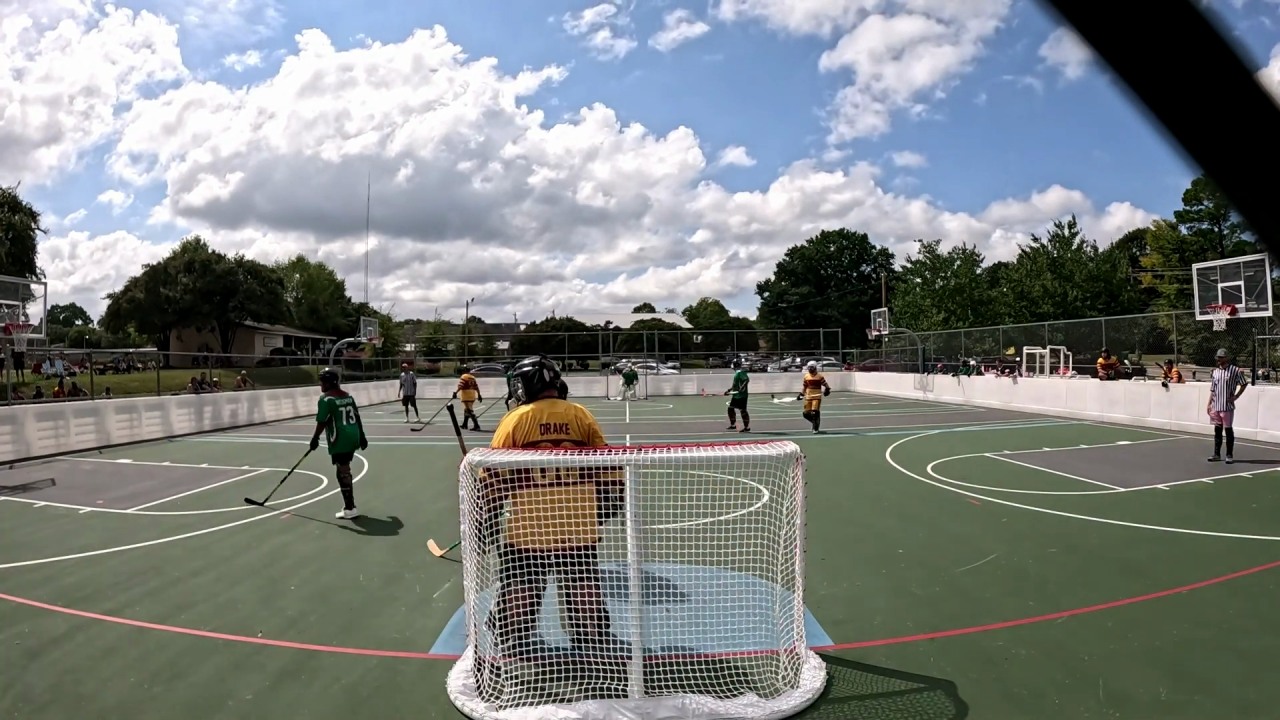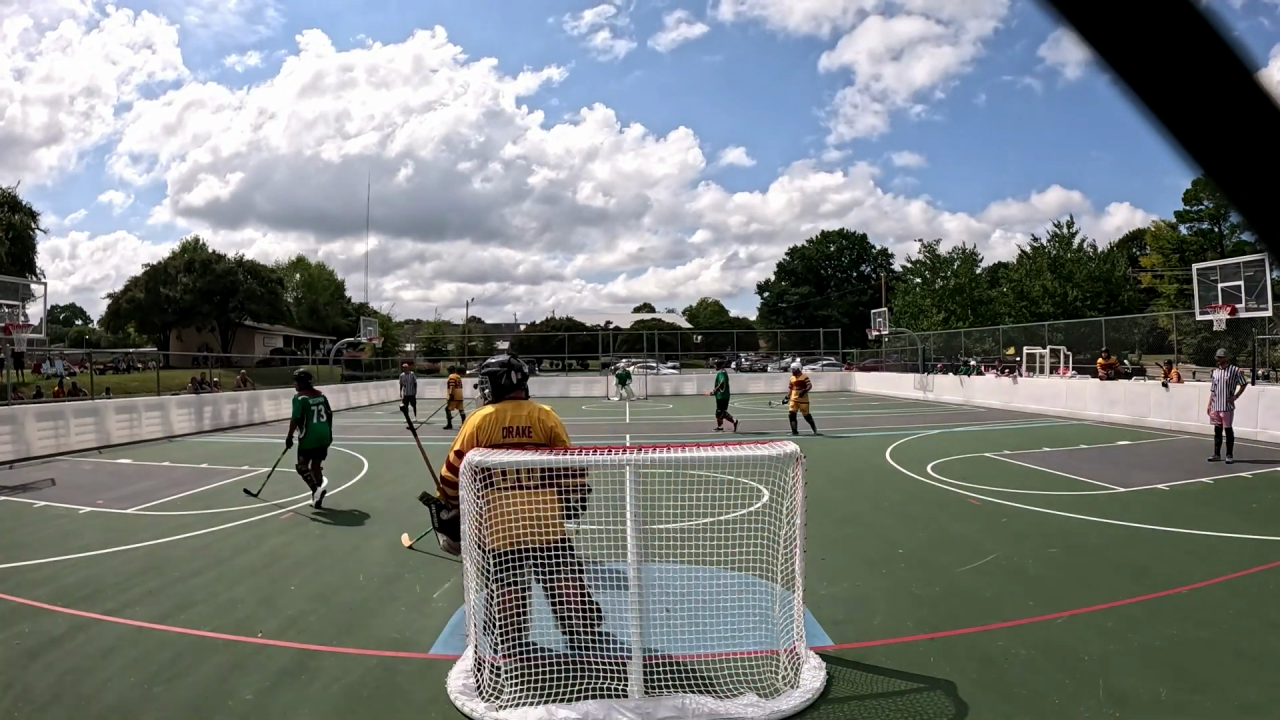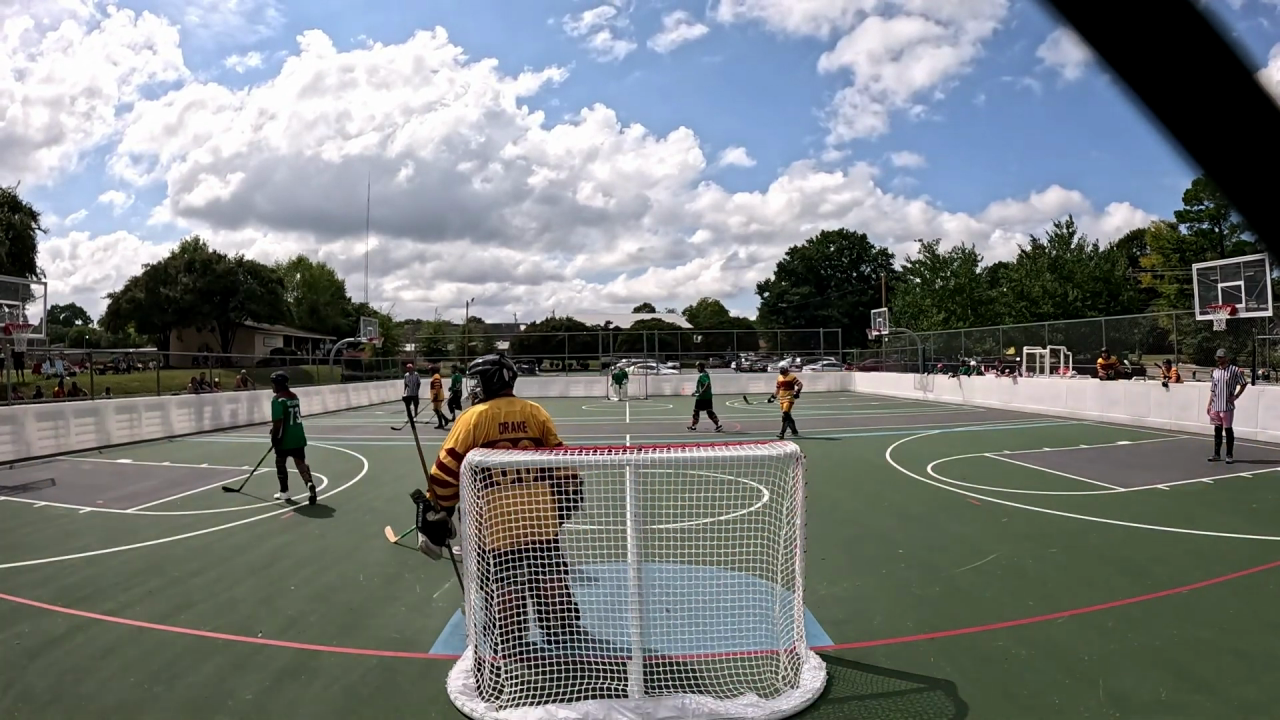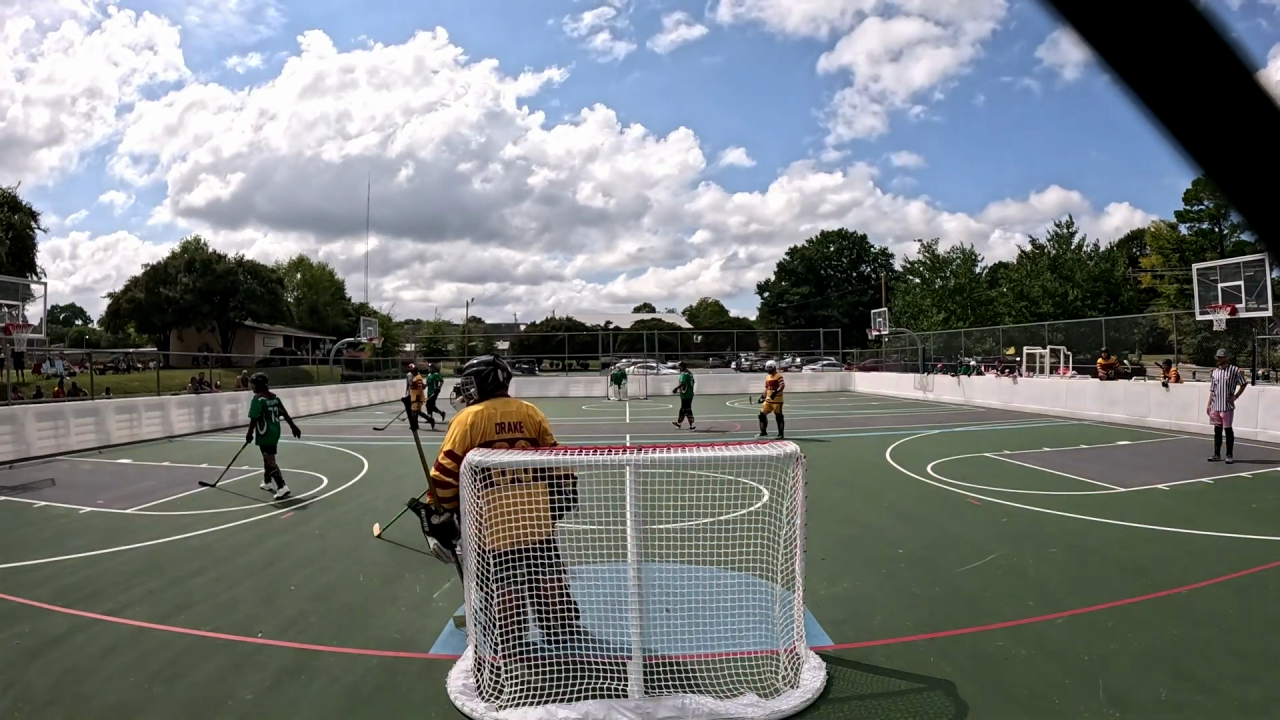
dt=0.4s
person 1, frame 1
left shoulder: (516, 419)
right shoulder: (581, 415)
left elbow: (494, 474)
right elbow: (605, 466)
left wrist: (484, 518)
right wrist: (608, 504)
left hip: (528, 518)
right hip: (578, 516)
left knee: (520, 584)
right knee: (582, 579)
left ankle: (516, 642)
right ankle: (593, 640)
person 1, frame 2
left shoulder: (480, 420)
right shoulder: (546, 416)
left elbow: (454, 472)
right elbow: (570, 465)
left wrist: (448, 510)
right wrist: (572, 501)
left hip: (498, 515)
right hip: (545, 511)
left knee: (506, 582)
right knee: (562, 572)
left ankle: (512, 642)
right ankle: (582, 628)
person 1, frame 3
left shoulder: (473, 418)
right shoulder: (536, 413)
left elbow: (447, 470)
left wrist: (436, 511)
right wrist: (566, 495)
left hip: (494, 510)
right hip: (539, 505)
left knee: (502, 578)
right knee: (548, 569)
left ankle: (508, 639)
right ankle: (562, 627)
person 1, frame 4
left shoulder: (468, 418)
right shoulder: (531, 412)
left elbow: (446, 471)
left wrist: (438, 513)
right wrist: (562, 494)
left hip: (491, 509)
right hip: (535, 504)
left knee: (501, 576)
right knee: (546, 567)
left ankle: (508, 638)
right ankle: (561, 625)
